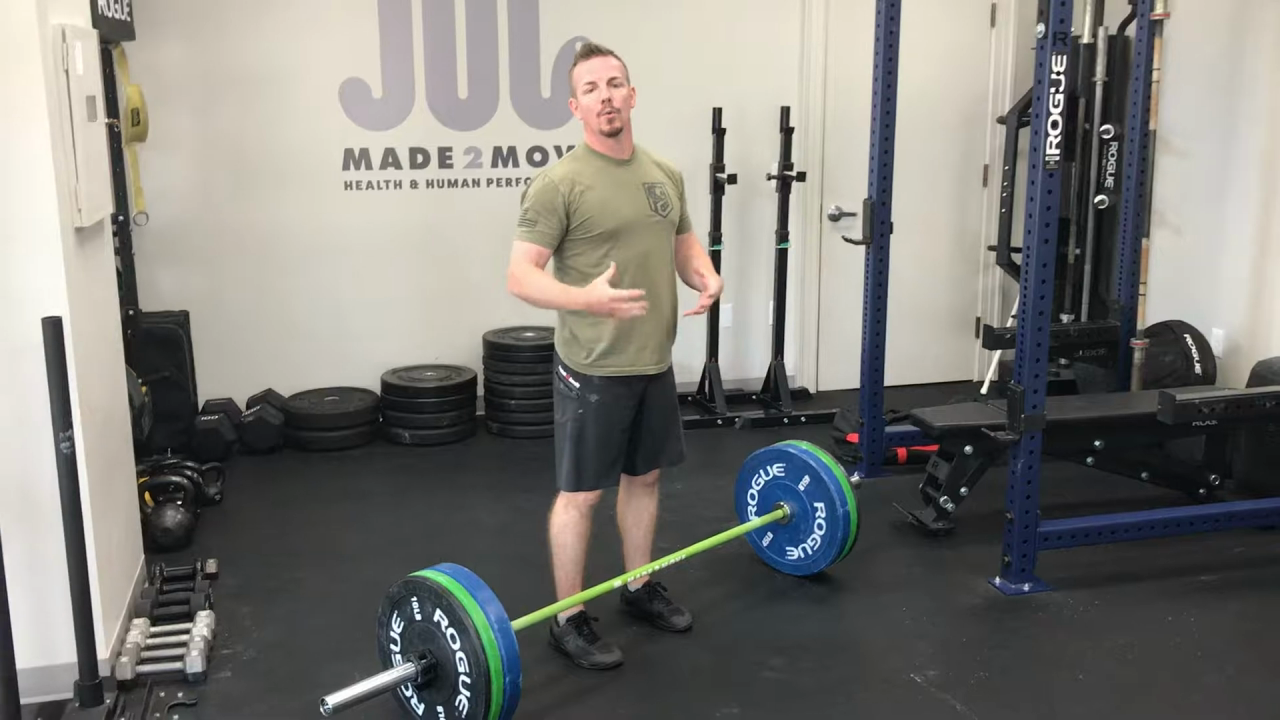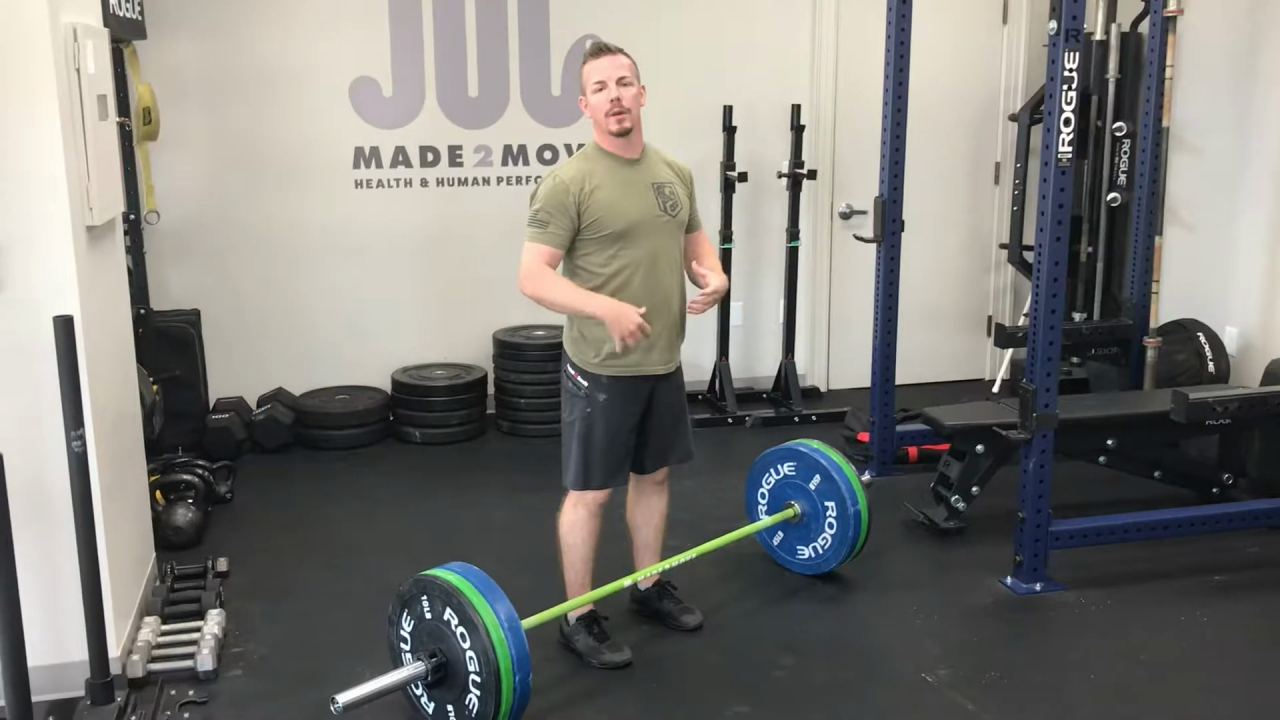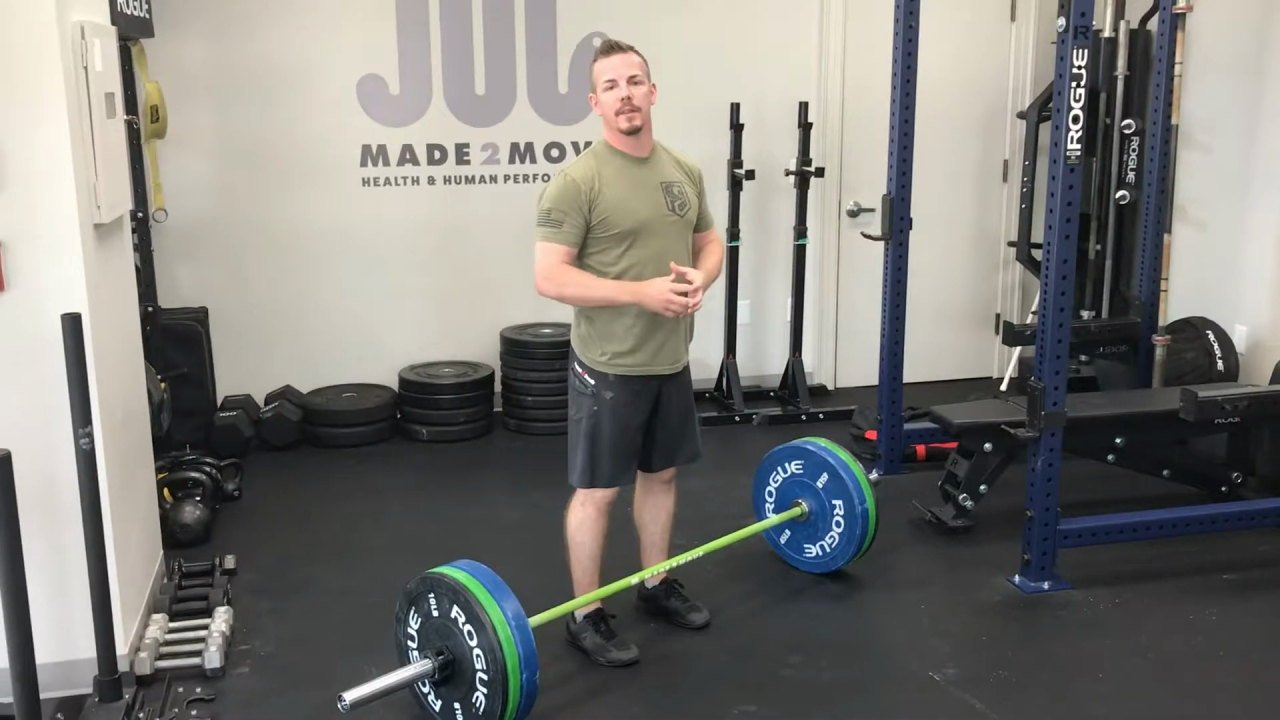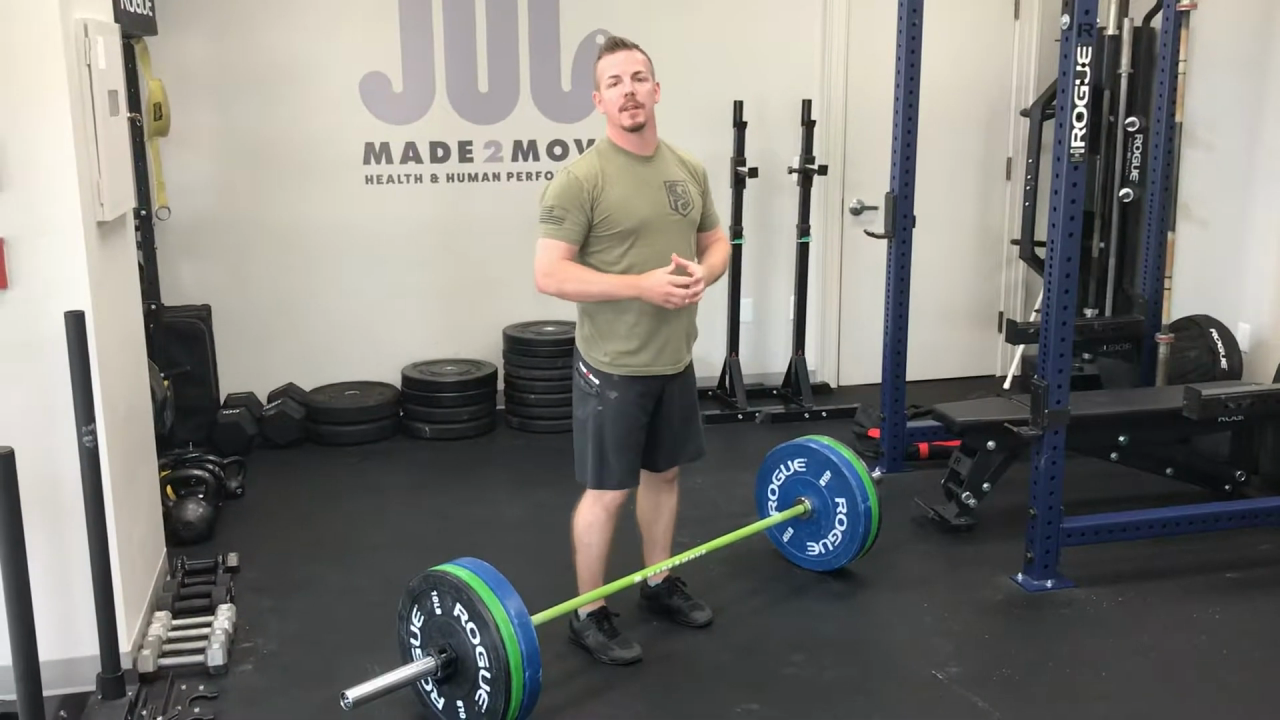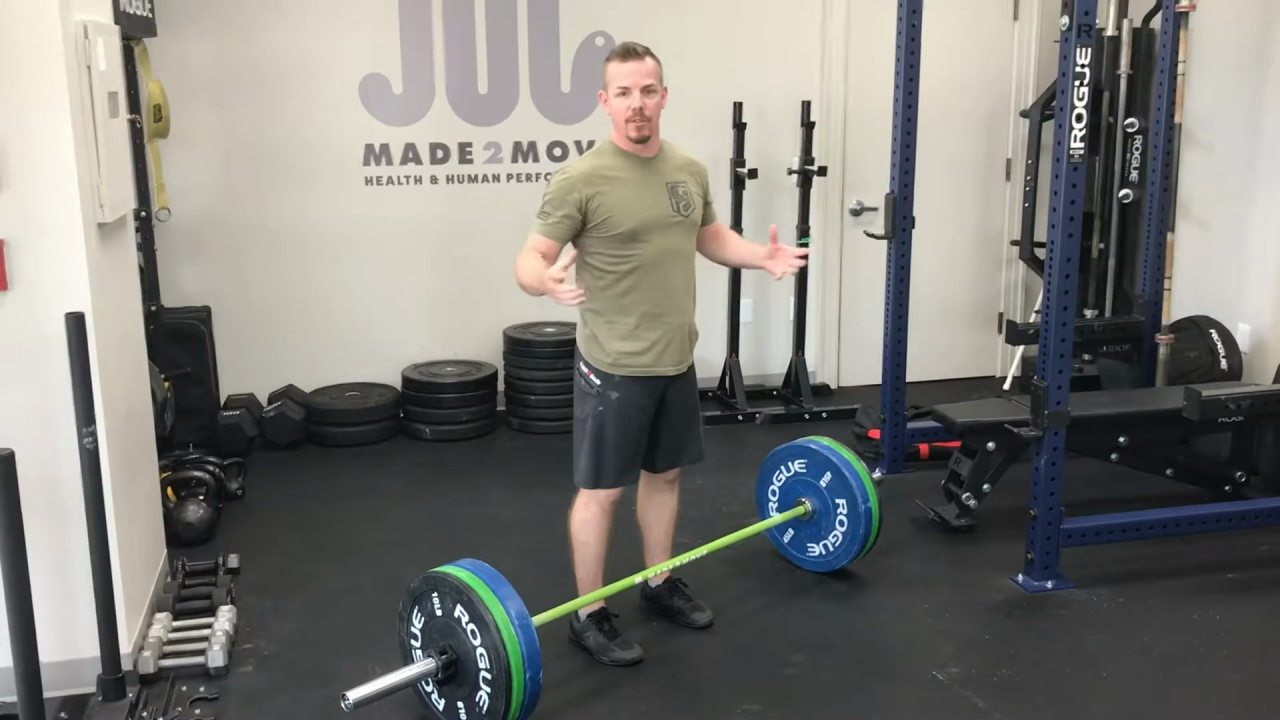
dt=0.4s
person 1, frame 1
left shoulder: (664, 174)
right shoulder: (559, 182)
left elbow: (684, 242)
right elbow: (520, 273)
left wrist: (705, 275)
right wrist: (583, 299)
left hip: (655, 361)
right hip: (593, 368)
left knee: (644, 477)
right knee: (581, 492)
left ankle: (639, 587)
right ankle: (569, 618)
person 1, frame 2
left shoulder: (674, 172)
right shoulder: (569, 182)
left elbow: (694, 240)
right elbow: (533, 276)
left wrist: (713, 274)
right wrist: (605, 309)
left hip: (664, 361)
right hip: (601, 368)
left knee: (654, 475)
right knee: (590, 491)
left ankle: (649, 585)
right ankle: (578, 617)
person 1, frame 3
left shoulder: (684, 171)
right shoulder: (578, 180)
left elbow: (708, 242)
right elbow: (549, 277)
left wrist: (702, 276)
right wrist: (640, 292)
left hip: (671, 360)
right hip: (609, 366)
left knee: (661, 474)
right knee: (598, 490)
left ankle: (656, 583)
right ankle: (585, 615)
person 1, frame 4
left shoulder: (688, 169)
right shoulder: (580, 178)
left elbow: (716, 243)
right elbow: (549, 274)
left wrist: (702, 272)
right wrist: (640, 284)
left hip: (675, 359)
right hip: (614, 365)
left knee: (665, 474)
right knee: (608, 491)
left ankle: (659, 582)
right ankle: (588, 613)
person 1, frame 5
left shoulder: (689, 169)
right shoulder: (580, 178)
left elbow: (709, 234)
right elbow: (529, 260)
left wrist: (762, 257)
right wrist: (547, 280)
left hip: (676, 359)
right hip: (614, 366)
left knee: (665, 473)
right knee: (600, 489)
left ankle: (660, 582)
right ankle: (589, 614)
